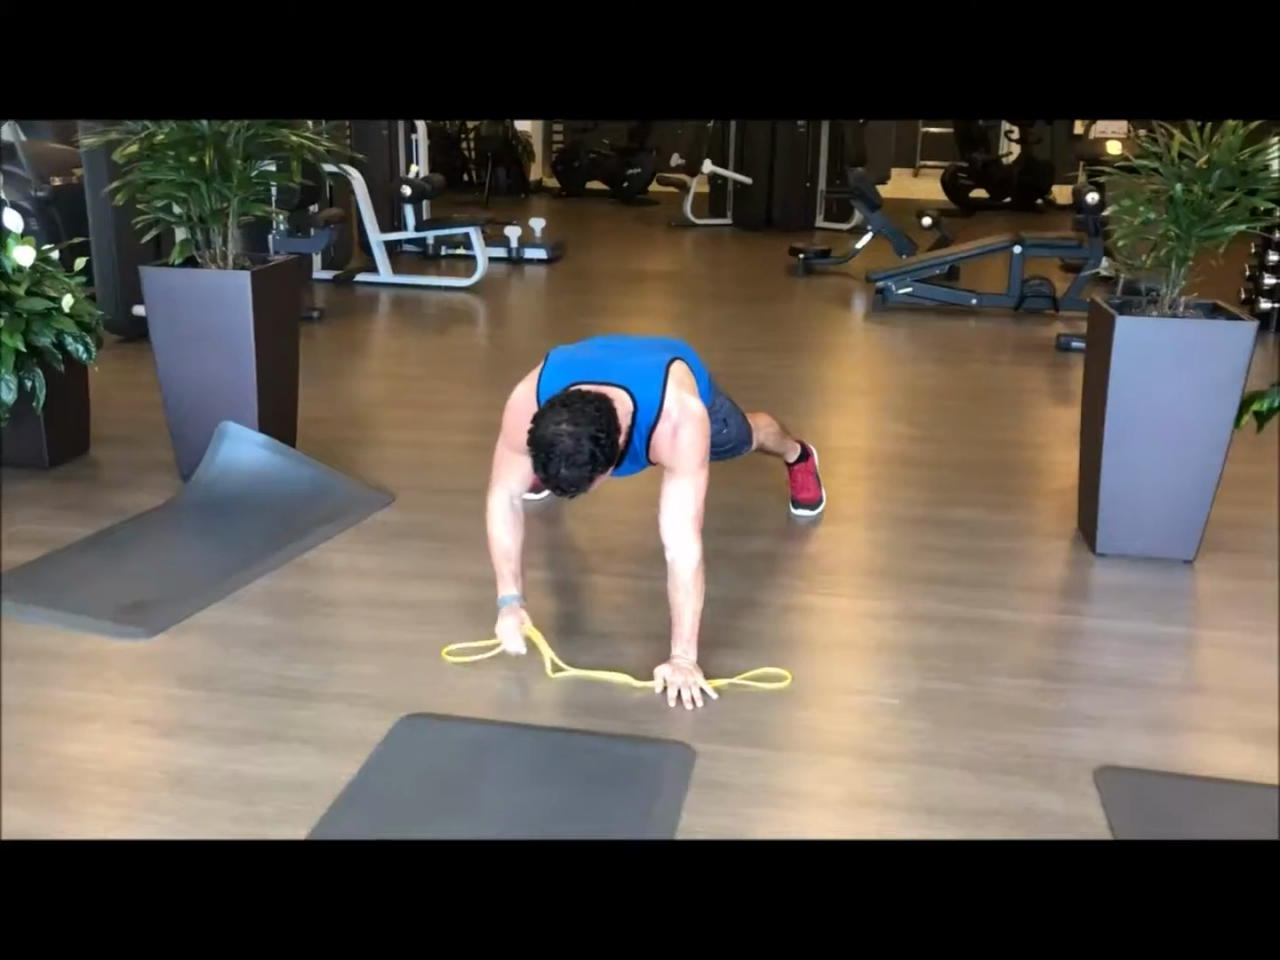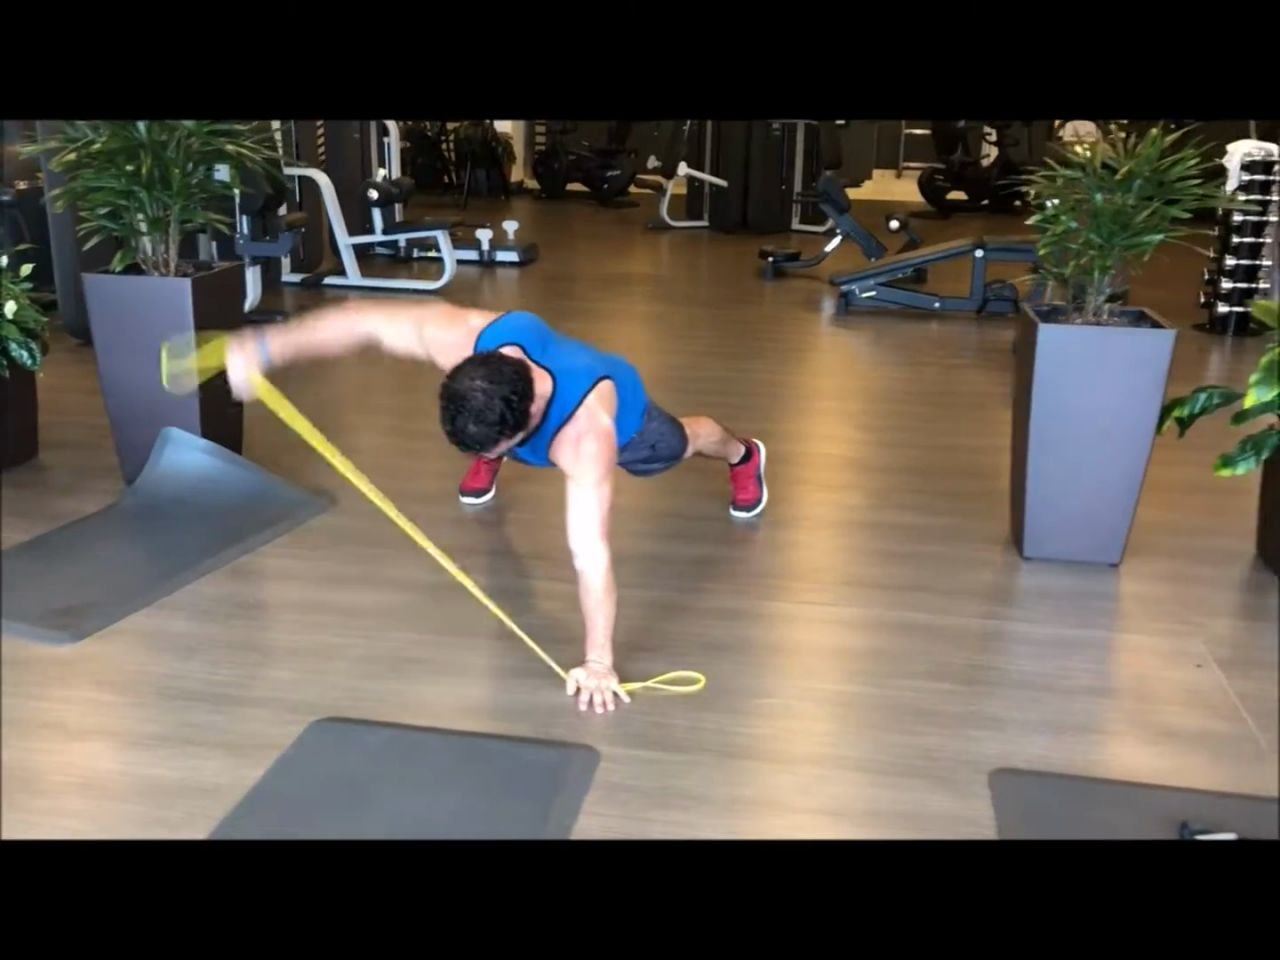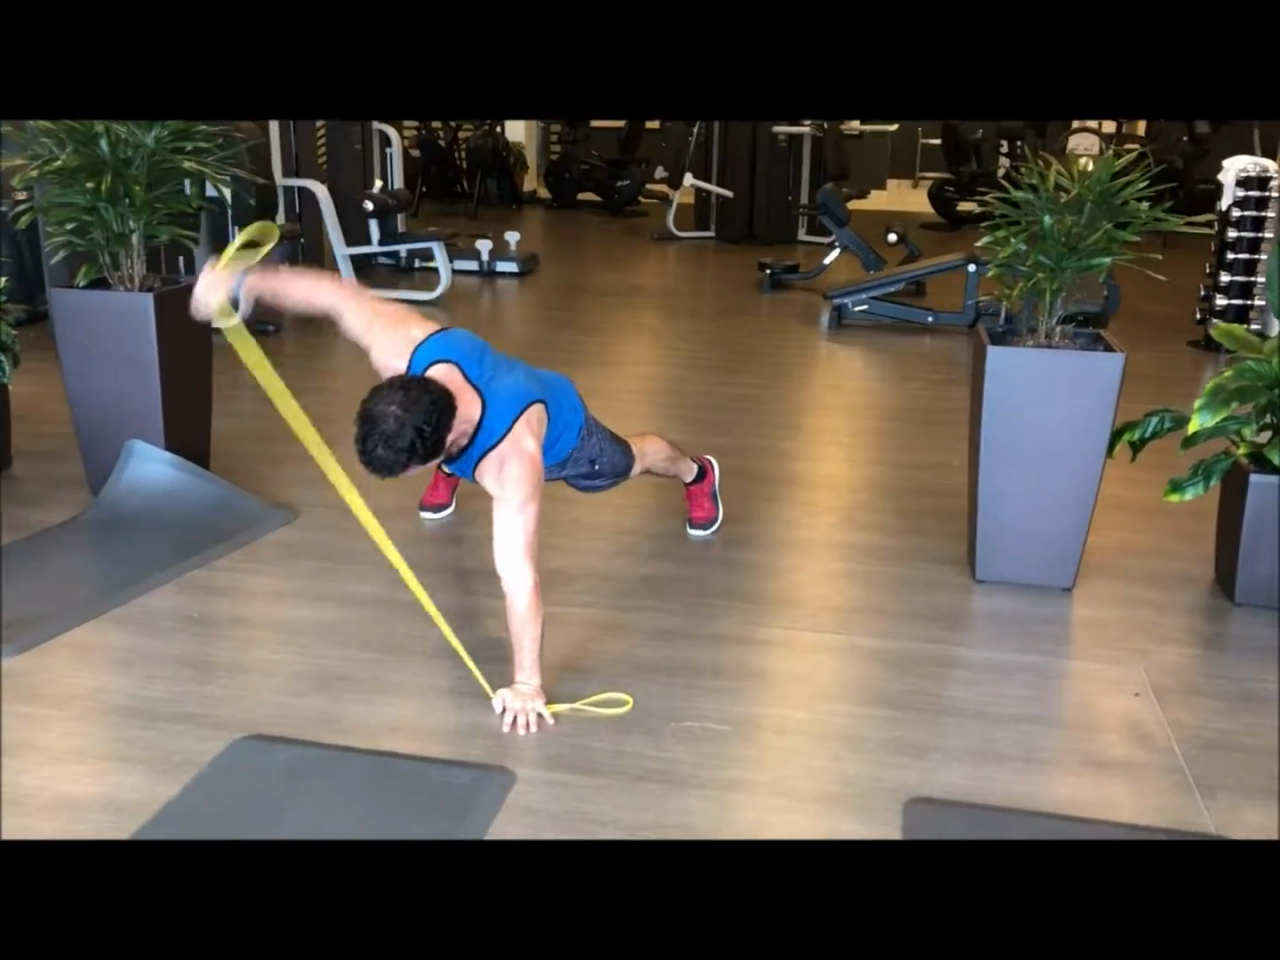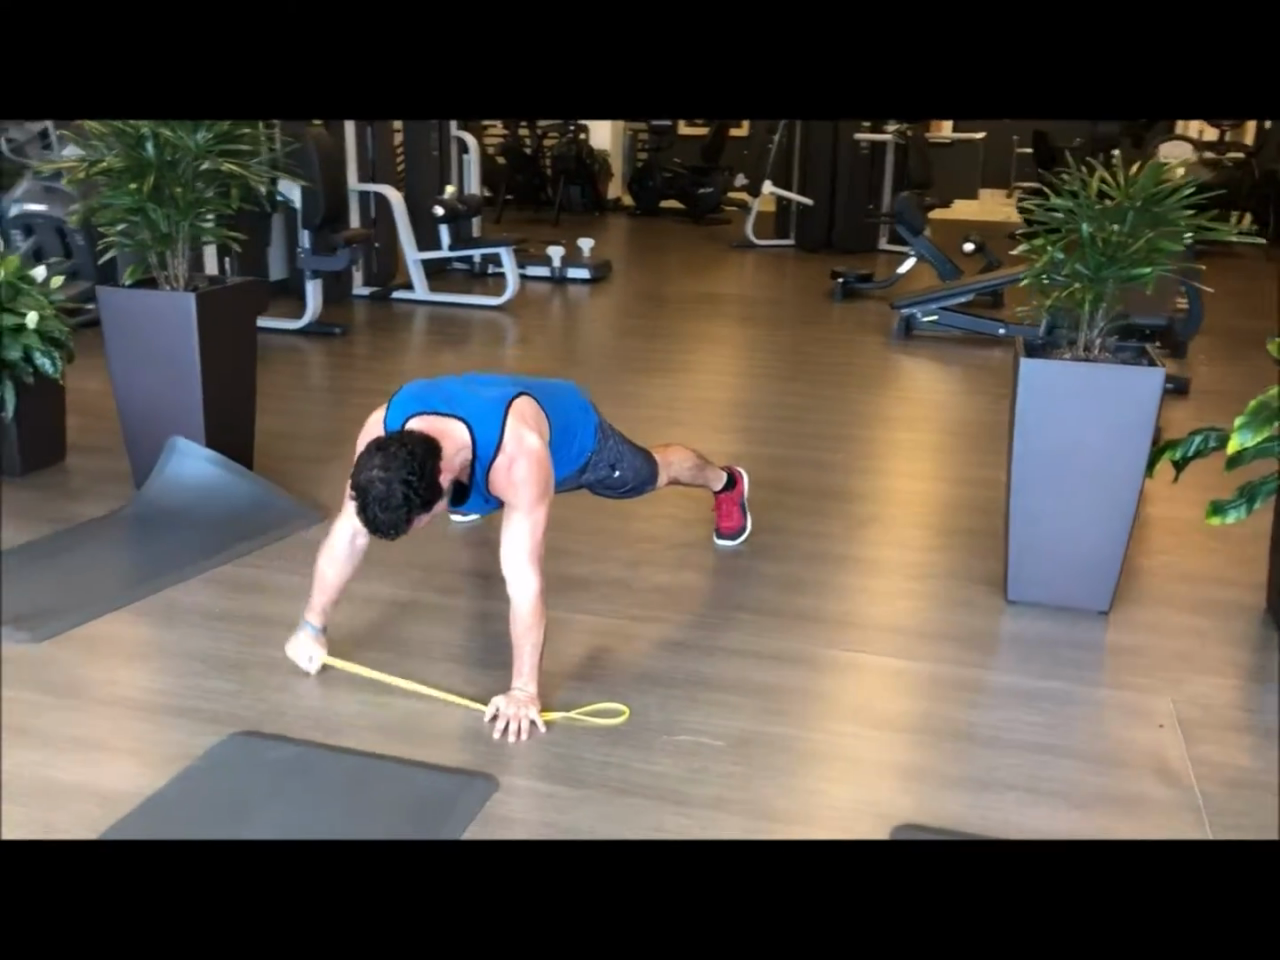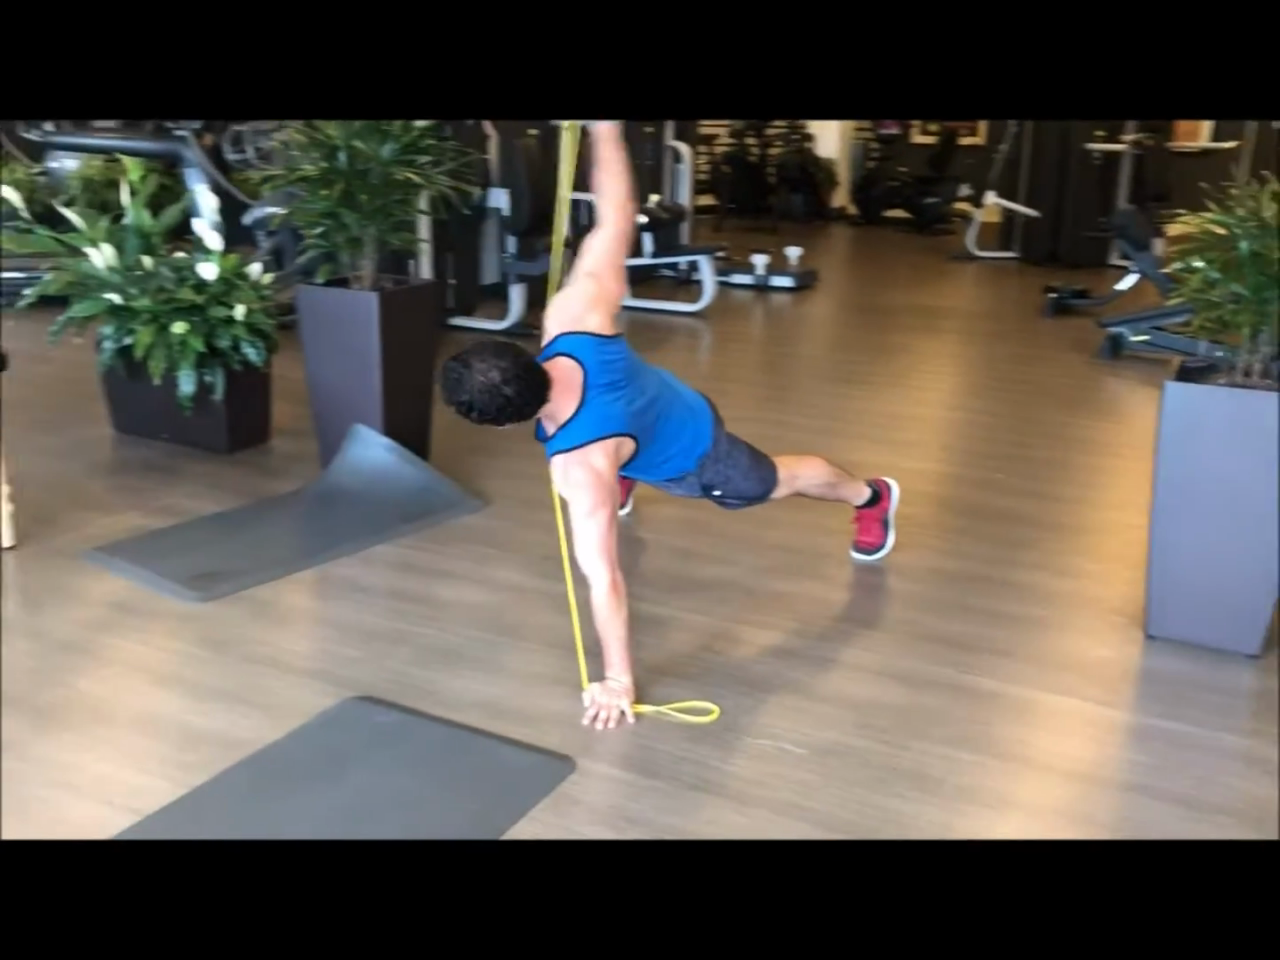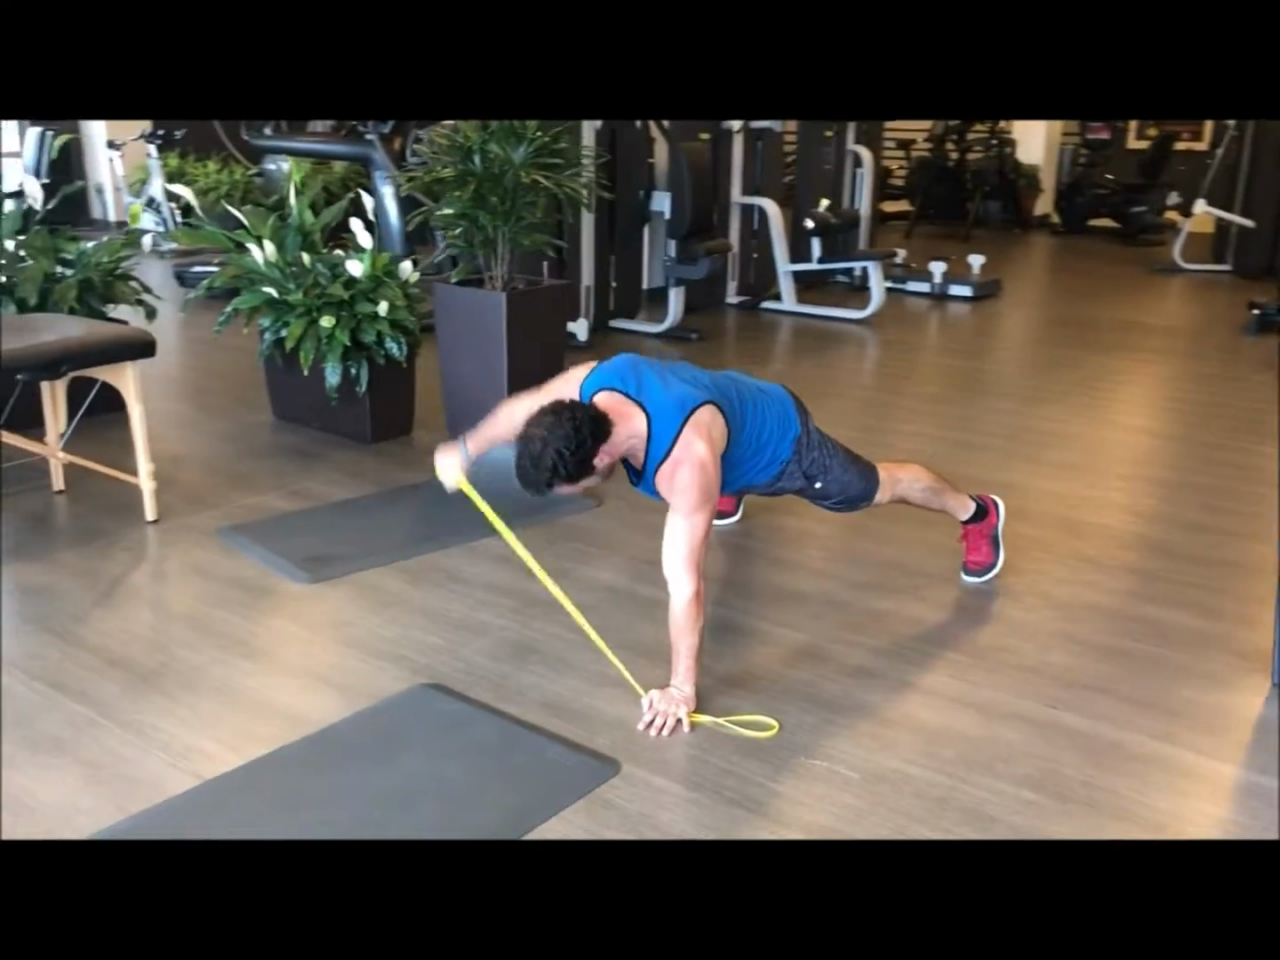
dt=0.7s
person 1, frame 1
left shoulder: (678, 421)
right shoulder: (528, 404)
left elbow: (682, 545)
right elbow: (504, 497)
left wrist: (683, 658)
right wrist: (509, 600)
left hip: (677, 379)
left knee: (743, 438)
left ankle: (797, 454)
person 1, frame 2
left shoulder: (589, 426)
right shoulder: (480, 341)
left elbow: (591, 552)
right elbow: (367, 324)
left wrist: (599, 664)
right wrist: (267, 347)
left hip: (622, 414)
left knee: (678, 445)
right knee: (490, 462)
left ankle: (741, 452)
right ankle: (491, 461)
person 1, frame 3
left shoulder: (510, 453)
right shoulder: (418, 355)
left elbow: (519, 577)
right elbow: (338, 297)
left wrist: (527, 683)
right wrist: (240, 282)
left hip: (562, 438)
right hip: (518, 392)
left knee: (625, 463)
right knee: (440, 478)
left ankle: (694, 469)
right ankle: (447, 482)
person 1, frame 4
left shoulder: (519, 460)
right shoulder: (384, 432)
left elbow: (523, 582)
right elbow: (348, 531)
left wrist: (525, 692)
right wrist: (312, 626)
left hip: (578, 438)
left knee: (661, 471)
right knee: (480, 499)
left ankle: (728, 485)
right ankle: (485, 495)
person 1, frame 5
left shoulder: (580, 463)
right shoulder: (576, 320)
left elbow: (602, 578)
right elbow: (614, 223)
left wrist: (618, 684)
right wrist: (606, 130)
left hip: (694, 459)
right hip: (670, 406)
left knee: (776, 484)
left ankle: (871, 497)
person 1, frame 6
left shoulder: (684, 462)
right shoulder: (585, 388)
left elbow: (684, 583)
right elbow: (525, 408)
left wrist: (681, 689)
right wrist: (463, 449)
left hip: (785, 446)
right hip: (738, 412)
left knee: (877, 487)
left ankle: (976, 514)
right ankle: (732, 493)
